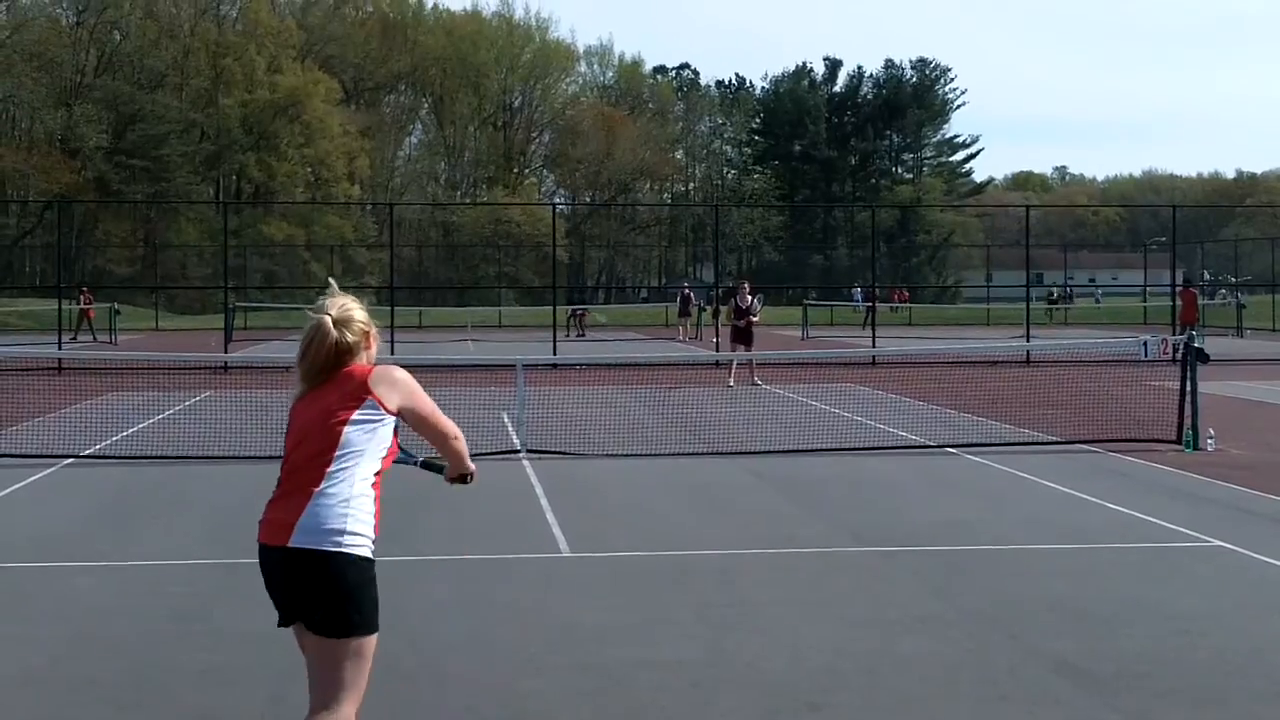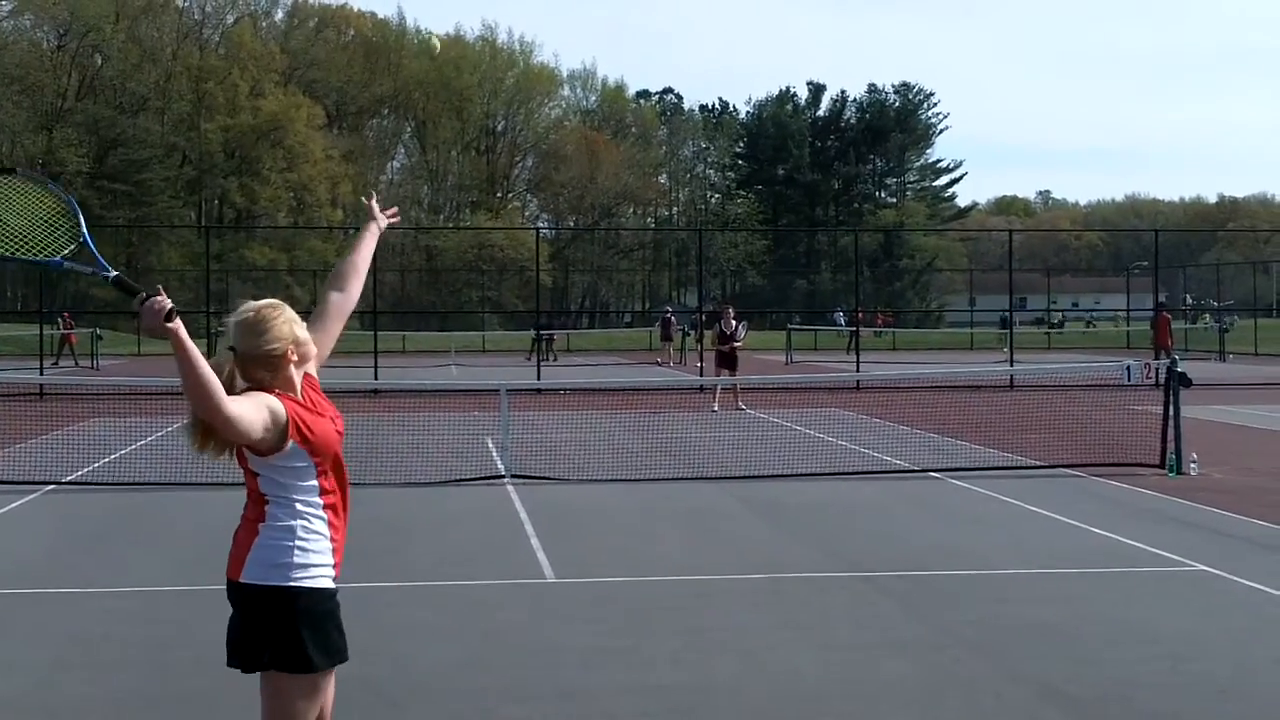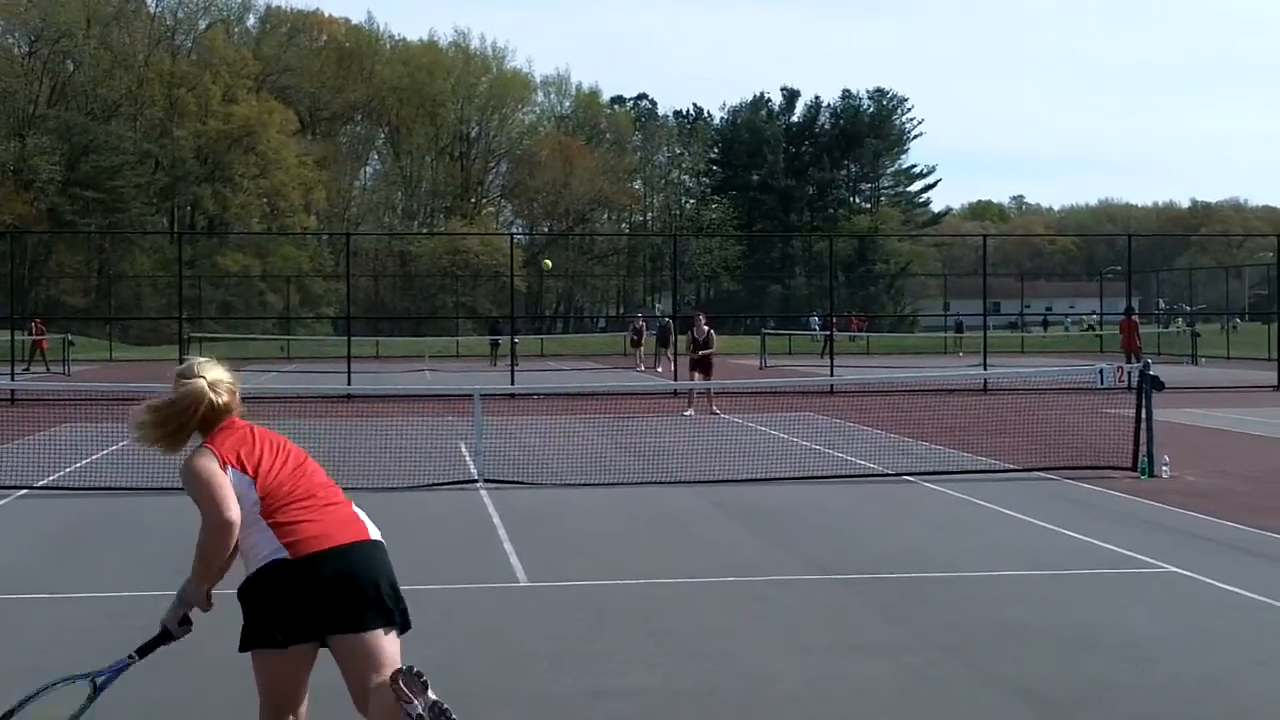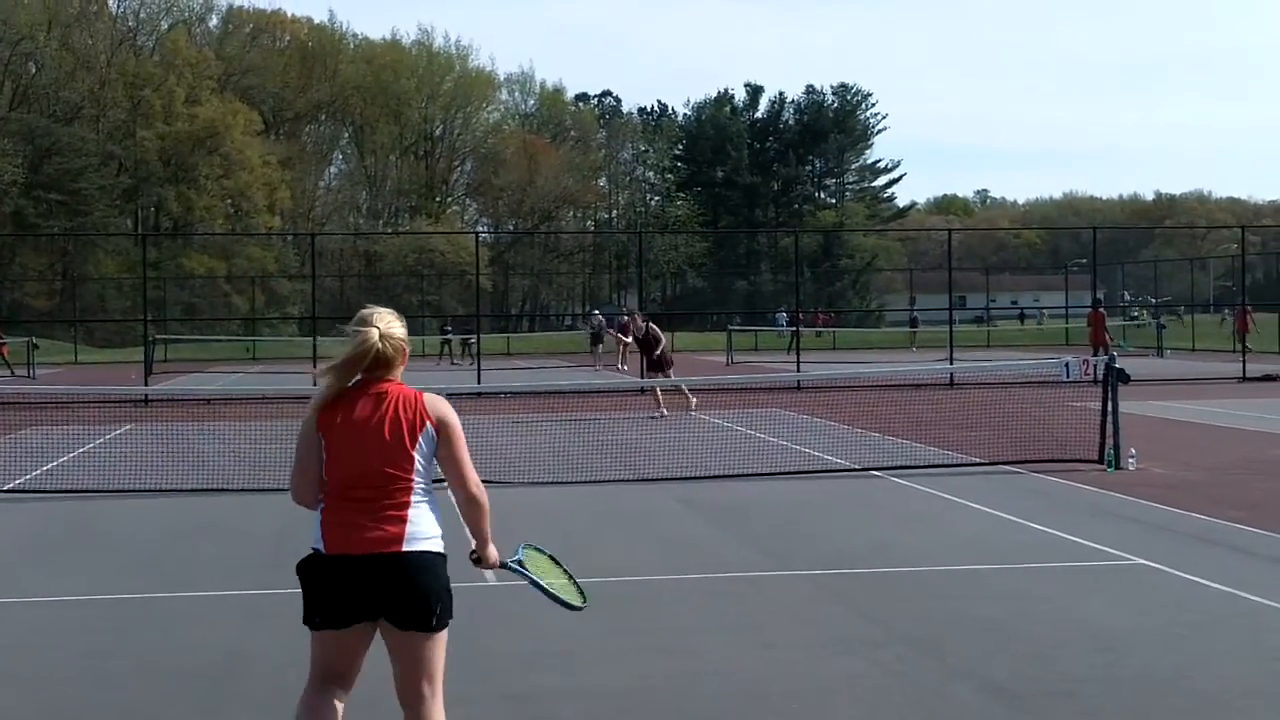
dt=1s
person 1, frame 1
left shoulder: (310, 394)
right shoulder: (388, 380)
right elbow: (449, 437)
right wrist: (462, 463)
left hip: (281, 545)
right hip: (332, 546)
person 1, frame 2
left shoulder: (302, 382)
right shoulder: (268, 411)
left elbow: (340, 294)
right elbow: (222, 416)
left wrist: (372, 229)
right wrist: (176, 336)
left hip: (298, 578)
right hip: (287, 583)
person 1, frame 3
left shoulder: (203, 461)
right shoulder: (269, 439)
left elbow: (224, 522)
left wrist: (197, 587)
right wrist: (191, 593)
left hip: (286, 576)
right hip: (360, 556)
person 1, frame 4
left shoulder: (324, 411)
right shoulder: (432, 408)
left elbow: (303, 493)
right elbow: (469, 491)
right wrist: (485, 544)
left hip: (337, 561)
right hip: (412, 559)
left knee: (327, 684)
